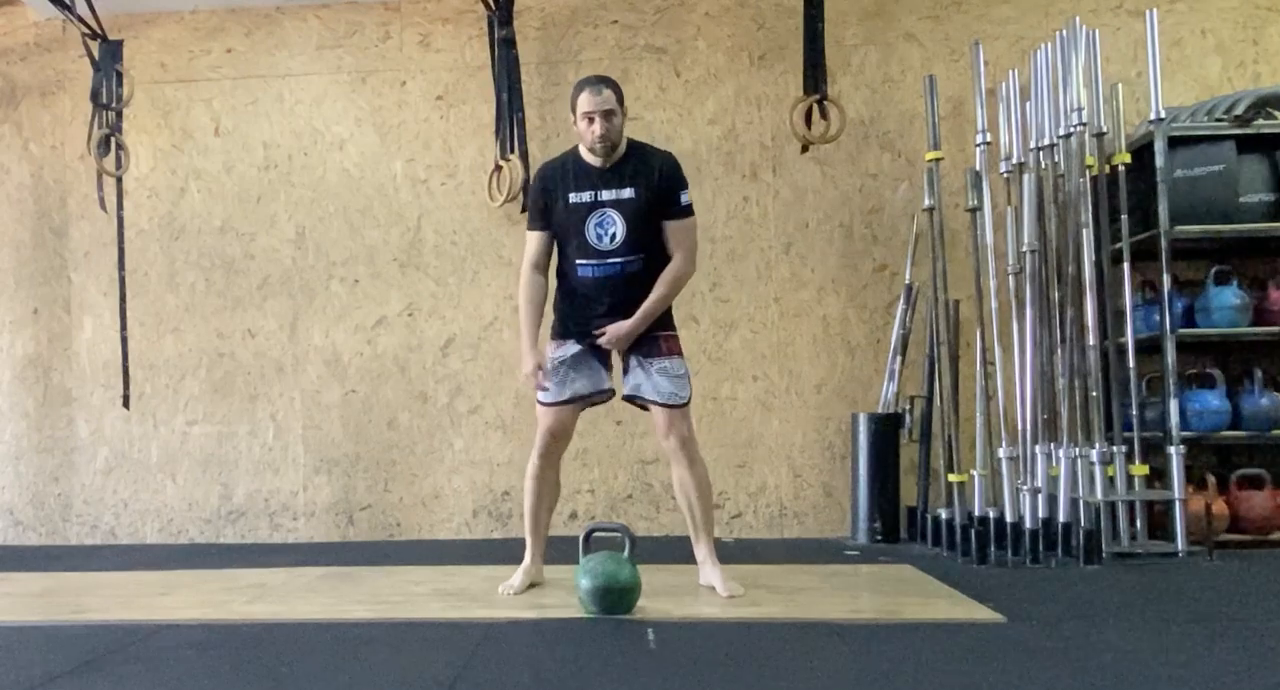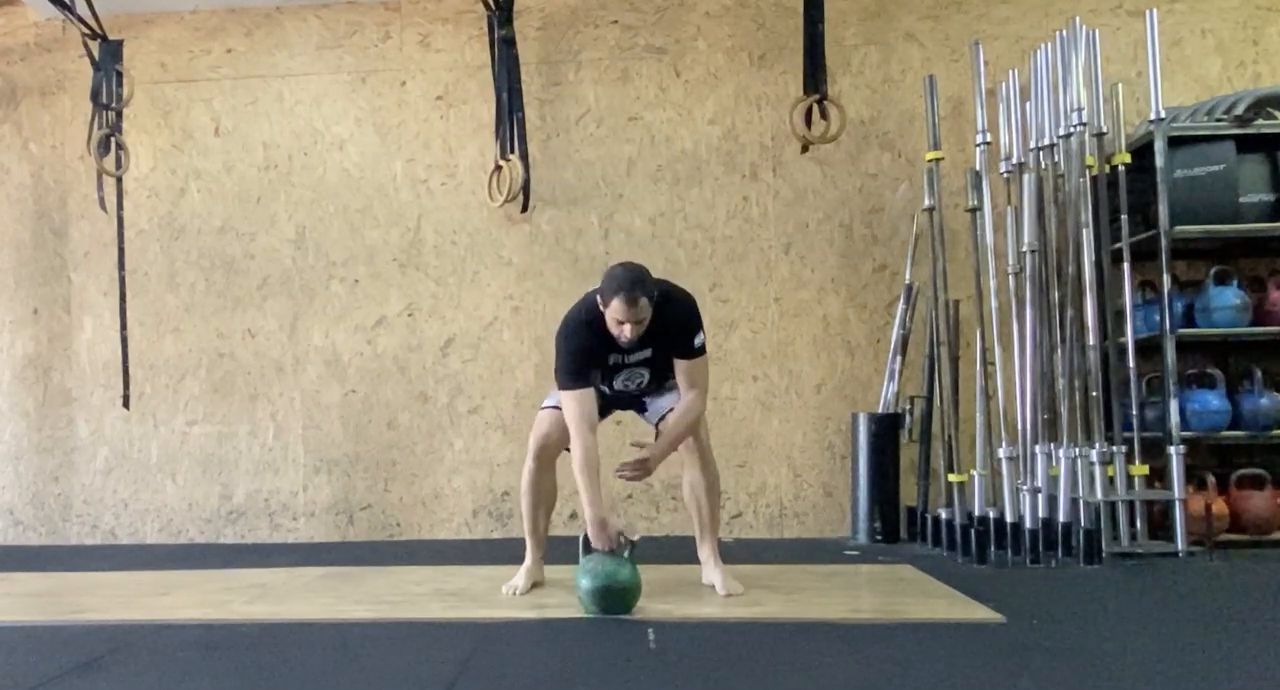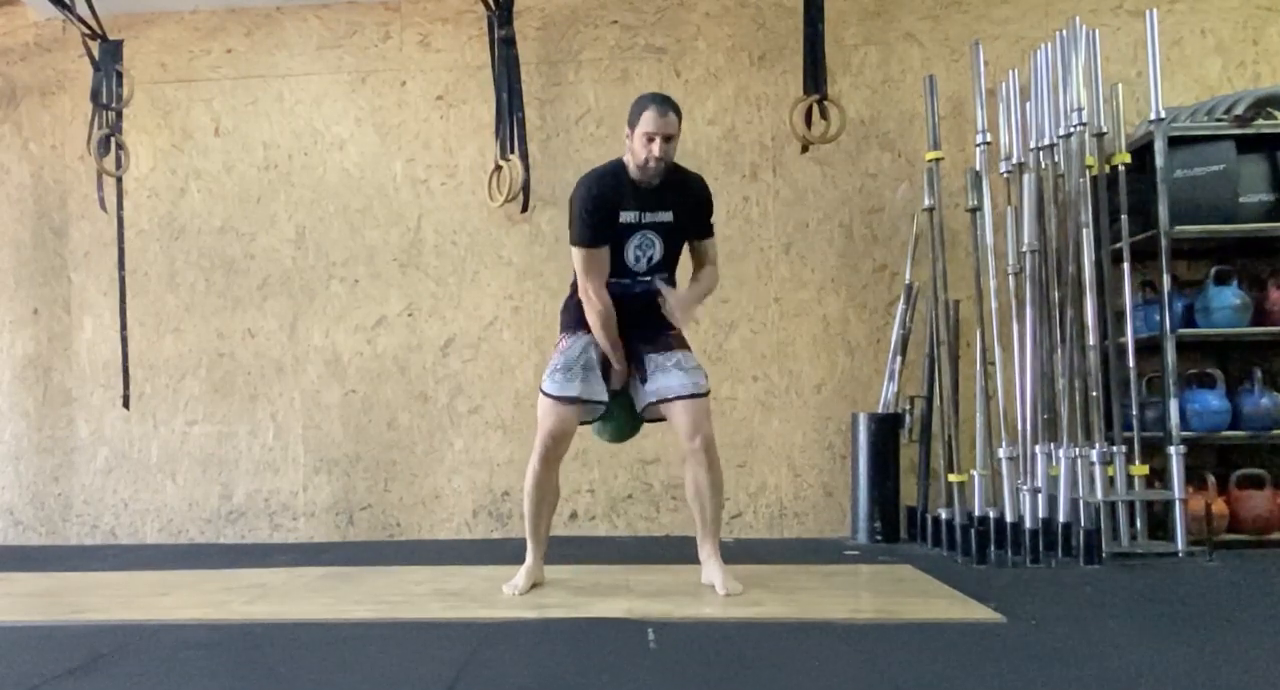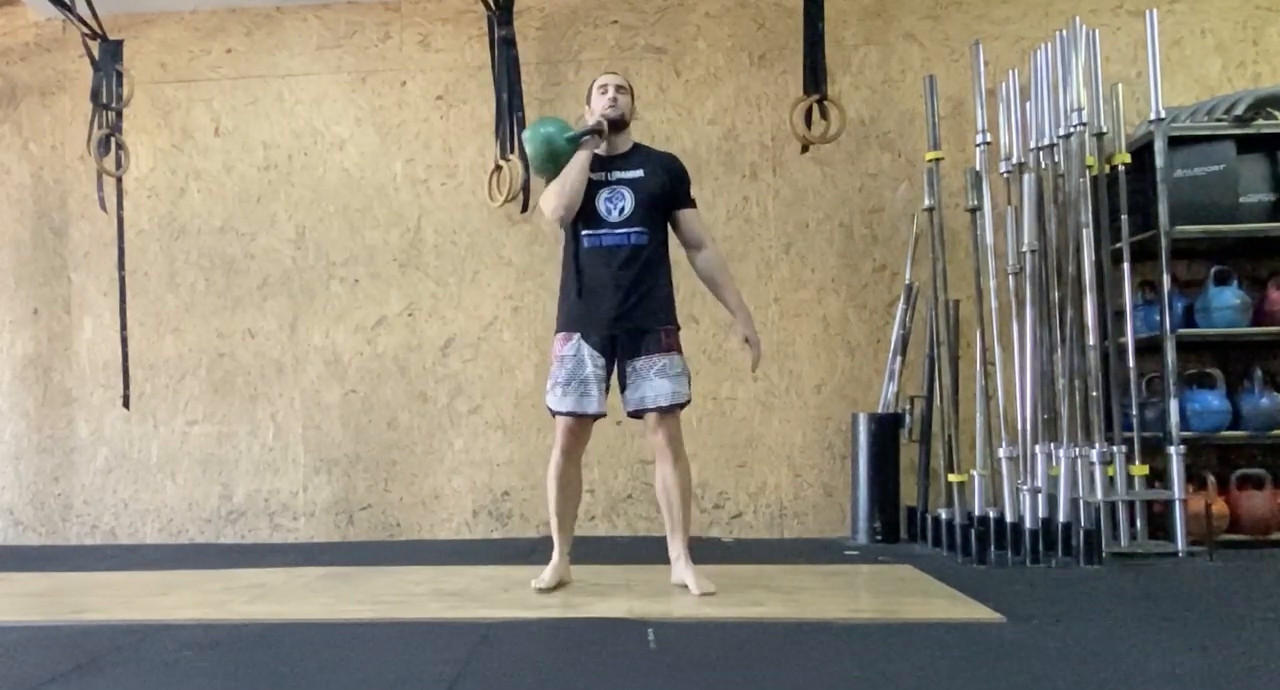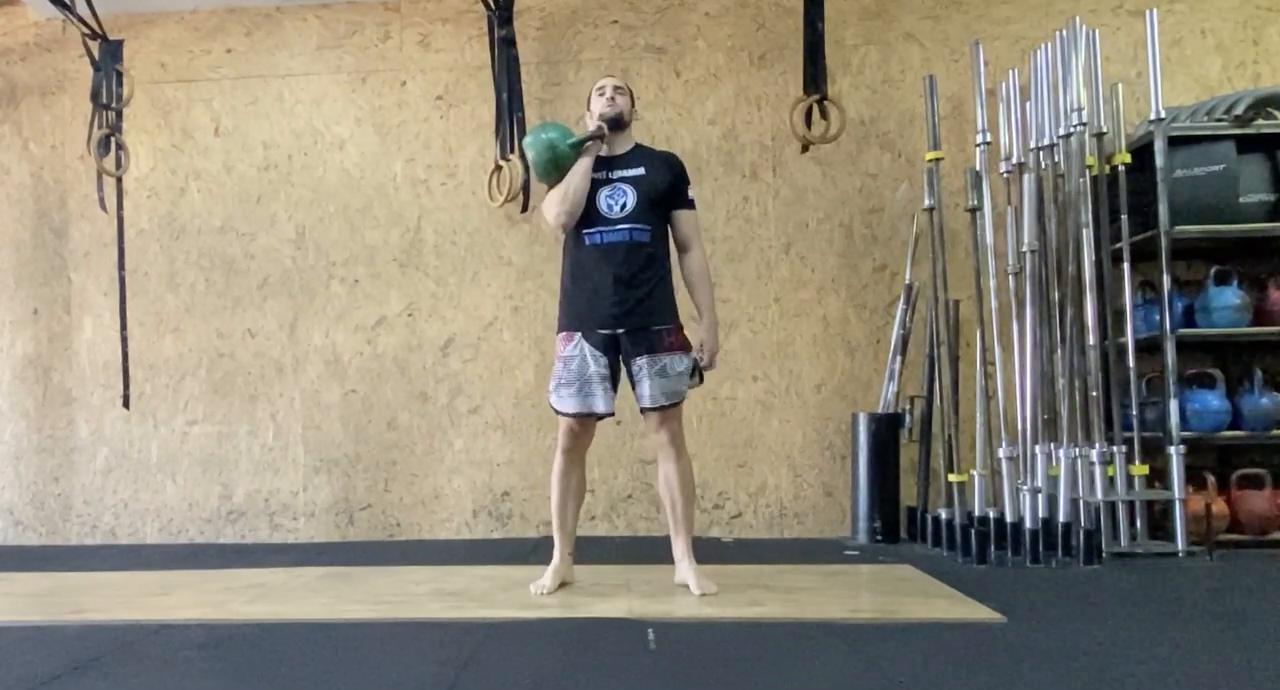
dt=1s
person 1, frame 1
left shoulder: (660, 169)
right shoulder: (550, 179)
left elbow: (684, 258)
right elbow: (534, 269)
left wrist: (636, 324)
right wrist: (529, 344)
left hip: (646, 326)
right hip: (574, 330)
left knee: (679, 437)
right knee: (549, 439)
left ankle: (708, 562)
right ankle: (532, 562)
person 1, frame 2
left shoulder: (679, 308)
right shoulder: (577, 328)
left elbow: (695, 395)
right elbow: (582, 431)
left wrist: (659, 452)
right wrist: (594, 514)
left hip: (658, 381)
right hip: (593, 385)
left knee: (698, 442)
right knee: (540, 446)
left ankle: (711, 562)
right ankle: (532, 563)
person 1, frame 3
left shoulder: (692, 192)
right shoulder: (595, 189)
left elbow: (707, 264)
right elbow: (591, 285)
left wrist: (689, 298)
right wrist: (616, 358)
left hip: (658, 334)
right hip: (590, 332)
left knee: (699, 438)
right knee: (547, 444)
left ankle: (712, 562)
right ankle: (532, 563)
person 1, frame 4
left shoulder: (664, 167)
right shoulder: (569, 163)
left elbow: (700, 247)
right elbow: (555, 213)
left wrist: (740, 312)
right wrist: (585, 147)
left hip: (650, 324)
right hip: (581, 325)
left knee: (666, 436)
right knee: (567, 440)
left ankle: (681, 561)
right ankle: (559, 559)
person 1, frame 5
left shoulder: (665, 166)
right shoulder: (572, 165)
left elbow: (691, 249)
right elbow: (559, 217)
left wrist: (708, 321)
right wrist: (589, 151)
left hip: (654, 323)
right hip: (584, 324)
left knee: (668, 434)
right knee: (571, 438)
left ankle: (685, 560)
right ankle: (561, 559)
